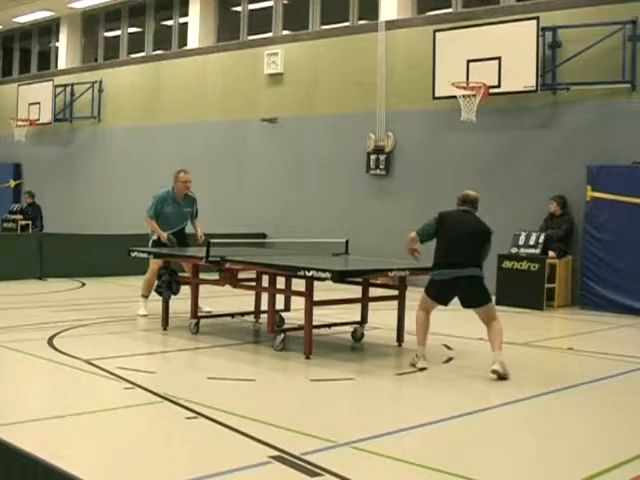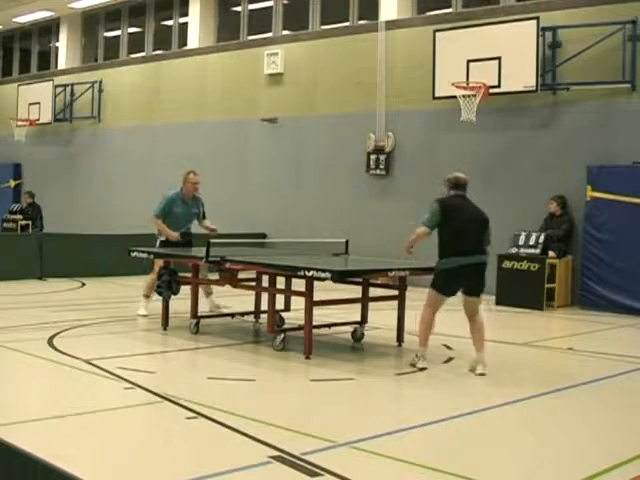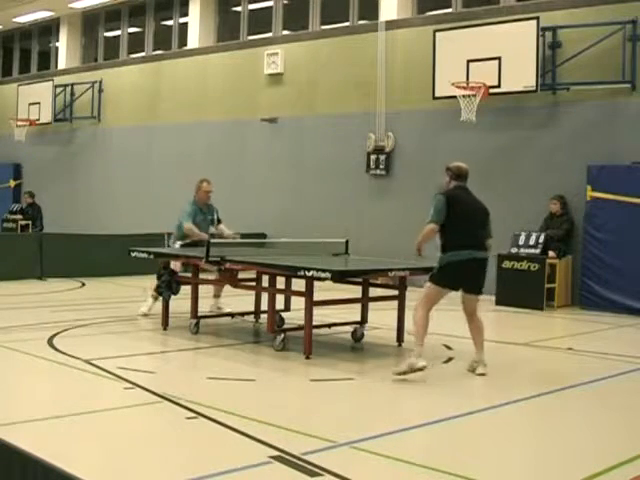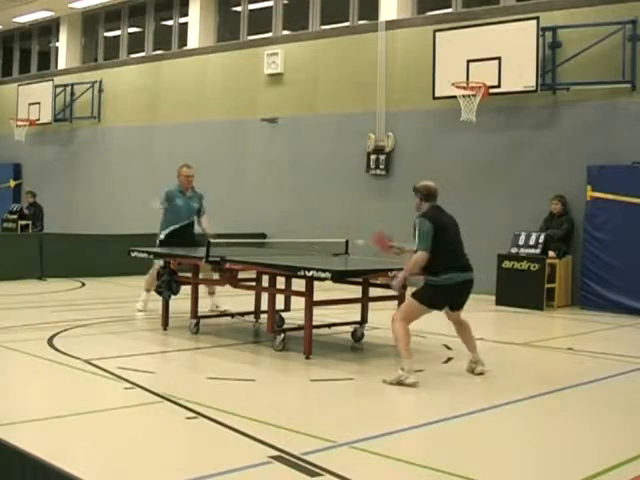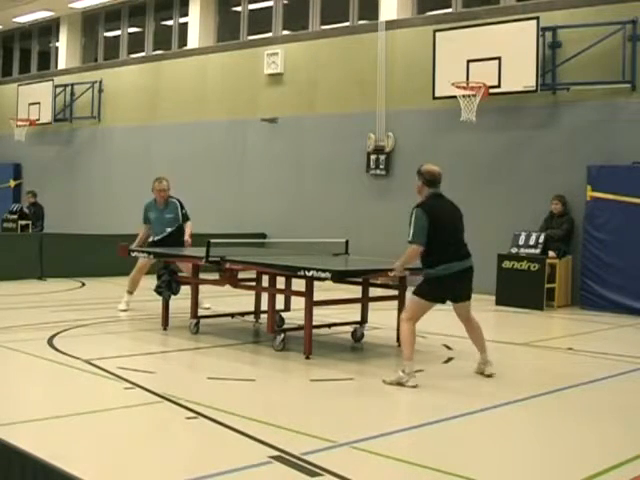
dt=0.4s
person 1, frame 1
left shoulder: (442, 217)
right shoulder: (484, 228)
left elbow: (413, 237)
left wrist: (412, 248)
left hip: (442, 276)
right hip: (471, 277)
left knee: (423, 309)
right knee: (492, 320)
left ankle: (420, 357)
right ankle: (498, 361)
person 1, frame 2
left shoulder: (442, 203)
right shoulder: (479, 213)
left elbow: (424, 230)
right elbow: (485, 246)
left wrist: (410, 243)
left hip: (450, 265)
right hip: (477, 264)
left knee: (430, 308)
right knee: (473, 313)
left ankle: (421, 356)
right ankle: (480, 361)
person 1, frame 3
left shoulder: (445, 197)
right shoulder: (479, 205)
left elbow: (433, 227)
right elbow: (487, 240)
left wrist: (419, 243)
left hip: (453, 261)
right hip: (479, 260)
left knee: (422, 306)
right knee: (471, 311)
left ankle: (417, 356)
right ankle: (479, 362)
person 1, frame 4
left shoulder: (424, 219)
right shoulder: (447, 218)
left elbow: (422, 255)
left wrist: (402, 277)
right wrist: (408, 253)
left hip: (441, 283)
right hip: (465, 279)
left knee: (399, 319)
right knee: (456, 319)
left ankle: (407, 371)
right ankle: (476, 361)
person 1, frame 5
left shoulder: (422, 209)
right shoulder: (453, 207)
left elbow: (417, 248)
left wrist: (399, 265)
left hip: (439, 275)
right hip: (463, 269)
left knee: (407, 319)
right knee: (466, 317)
left ankle: (407, 373)
right ankle: (485, 362)
person 2, frame 1
left shoulder: (191, 198)
right shoulder: (161, 197)
left elbow: (194, 218)
right elbow: (150, 218)
left wrist: (198, 230)
right wrist: (161, 234)
left hip: (179, 237)
right hip: (160, 238)
right knee: (155, 268)
right ankle: (143, 304)
person 2, frame 2
left shoulder: (198, 200)
right shoulder: (171, 198)
left elbow: (202, 220)
right elbow: (156, 218)
left wrist: (210, 227)
right wrist: (170, 234)
left hip: (184, 239)
right hip: (166, 240)
left knee: (202, 267)
right knee: (158, 270)
left ankle: (211, 302)
right ankle: (144, 304)
person 2, frame 3
left shoulder: (212, 209)
right shoulder: (192, 207)
left elbow: (218, 226)
right elbow: (187, 228)
left wrist: (230, 234)
right wrist: (205, 237)
right hip: (181, 245)
left knee: (223, 270)
left ankle: (216, 304)
right ankle: (150, 303)
person 2, frame 4
left shoulder: (198, 196)
right shoulder: (171, 193)
left elbow: (201, 216)
right elbow: (162, 210)
left wrist: (205, 229)
right wrist: (163, 207)
left hip: (188, 238)
right hip: (169, 237)
left knee: (206, 267)
right knee: (159, 268)
left ankle: (213, 303)
right ankle: (144, 299)
person 2, frame 5
left shoulder: (176, 203)
right shoulder: (148, 207)
left elbow: (187, 222)
right elbow: (147, 226)
left wrist: (187, 235)
right wrist: (137, 242)
left hip: (176, 243)
right hip: (156, 243)
left knee: (191, 270)
right knee: (139, 268)
right ankle: (126, 300)
